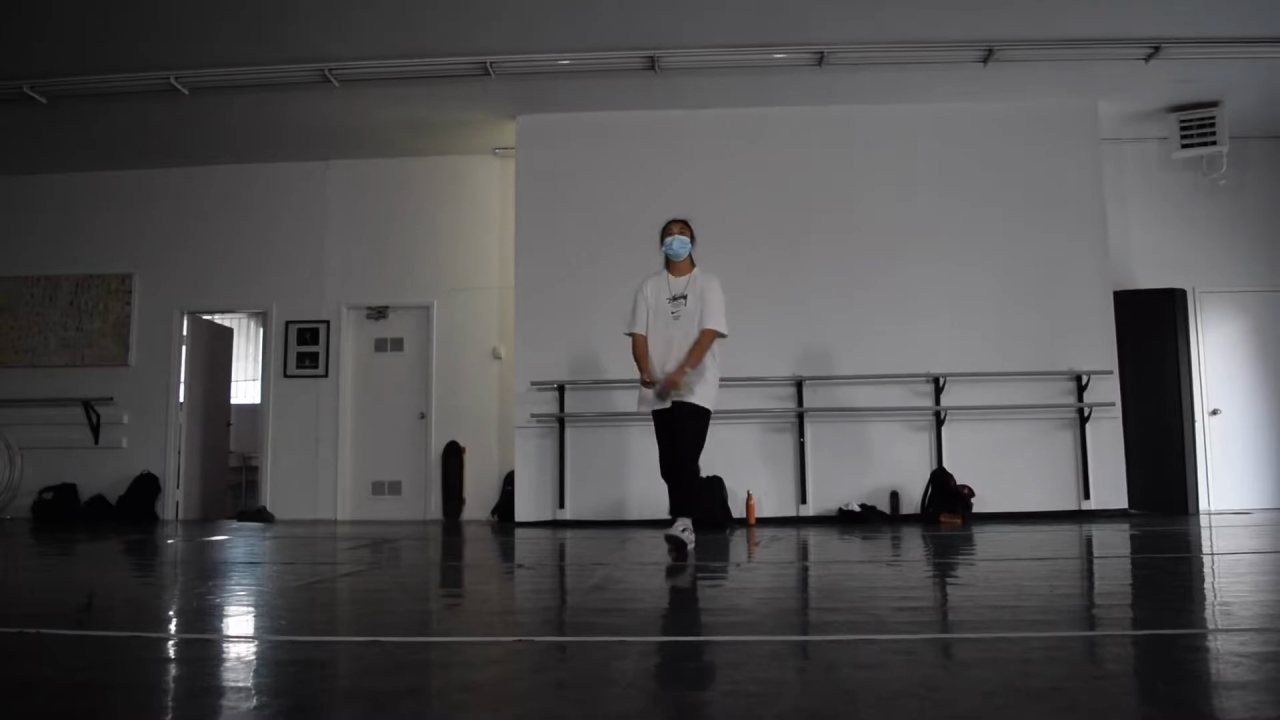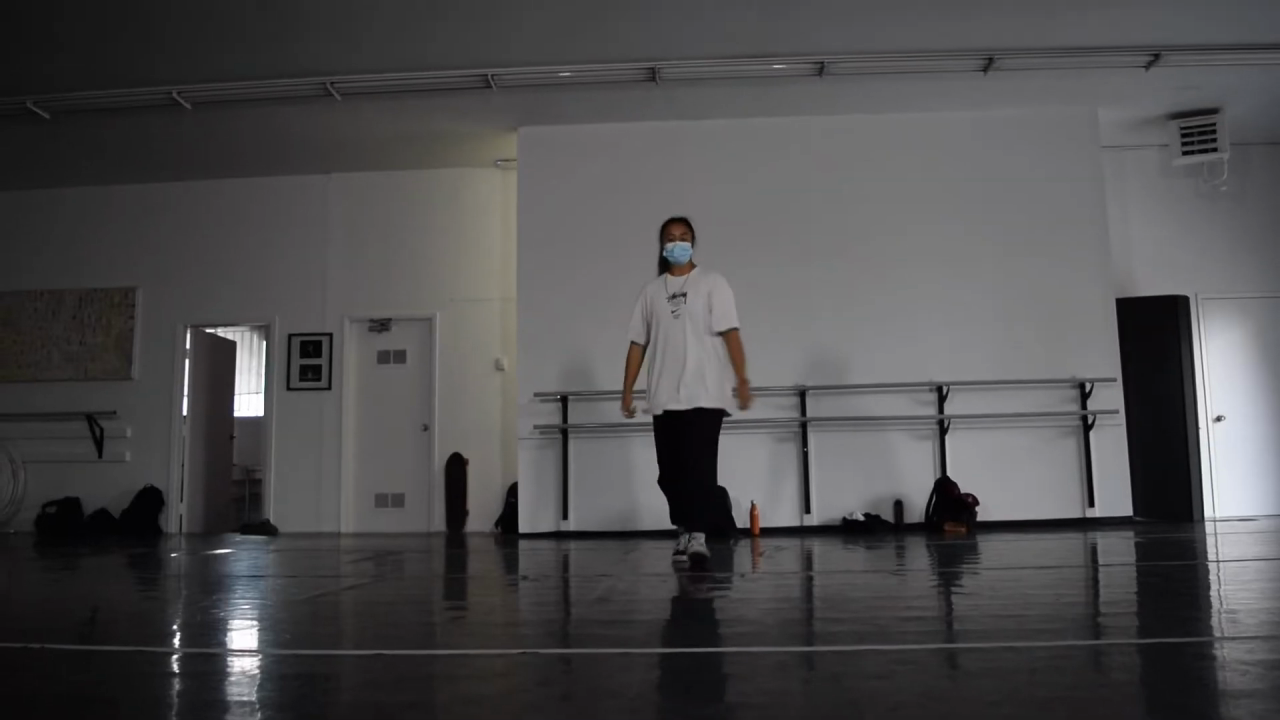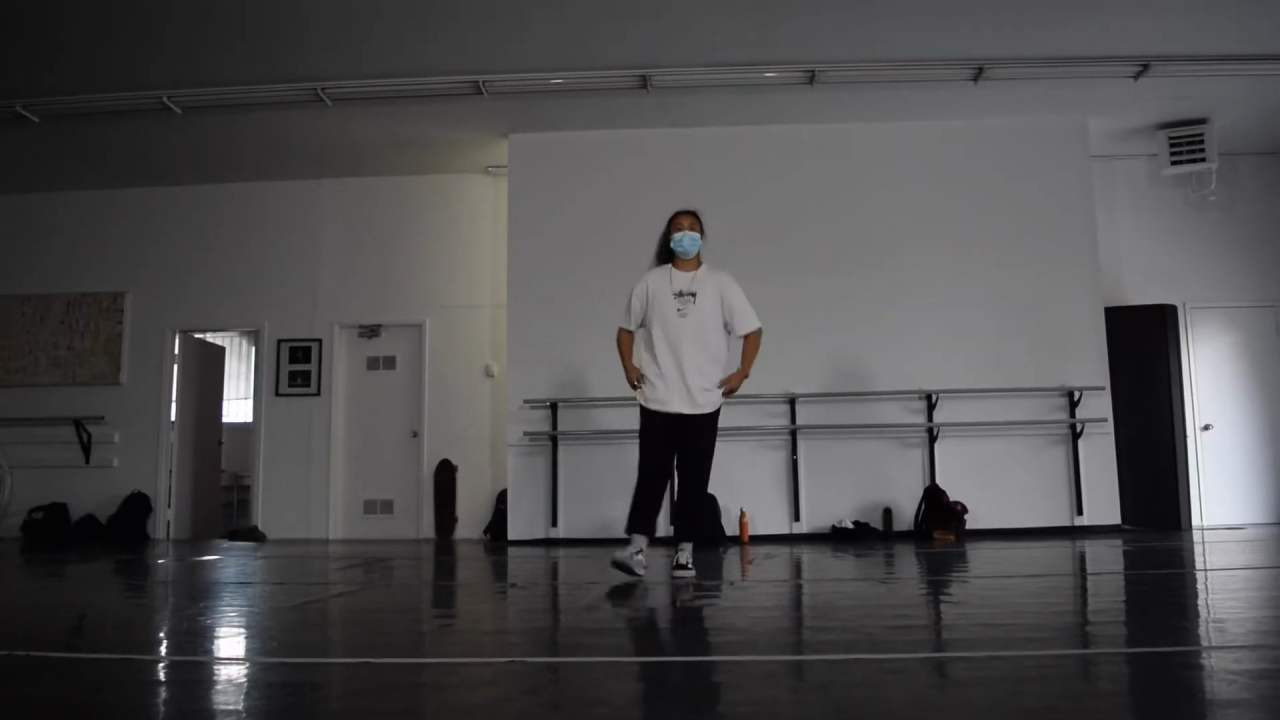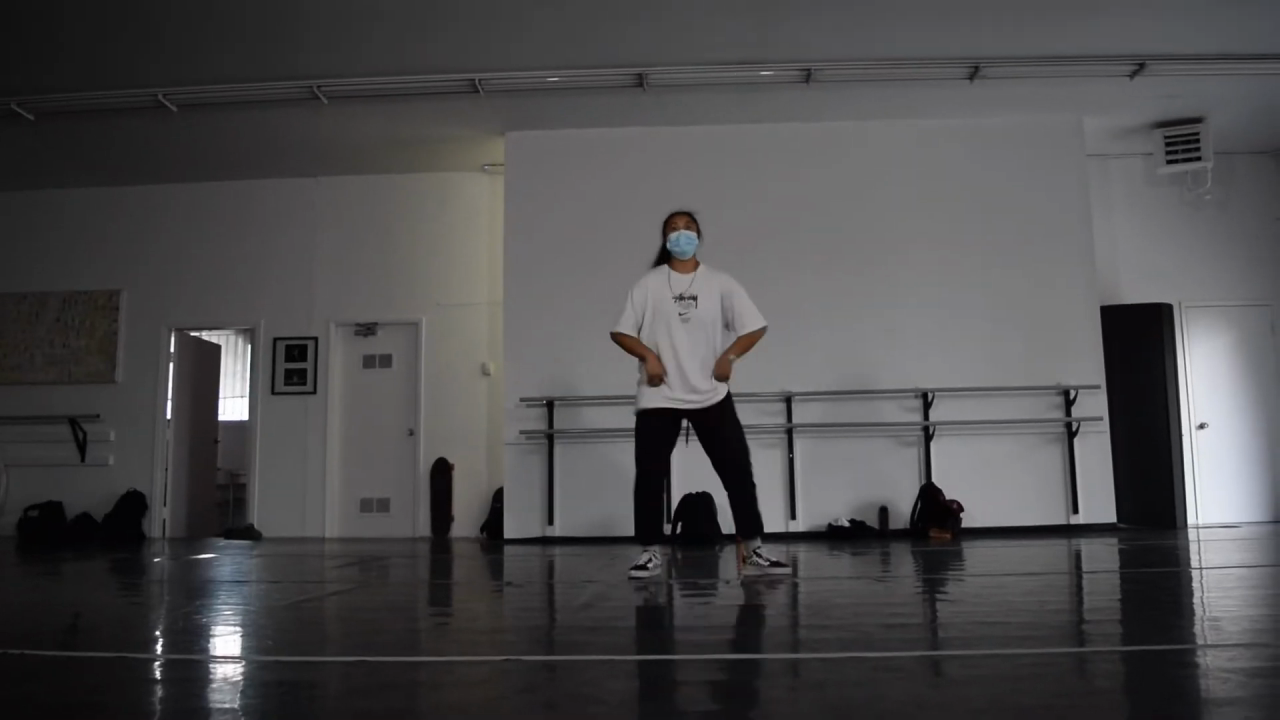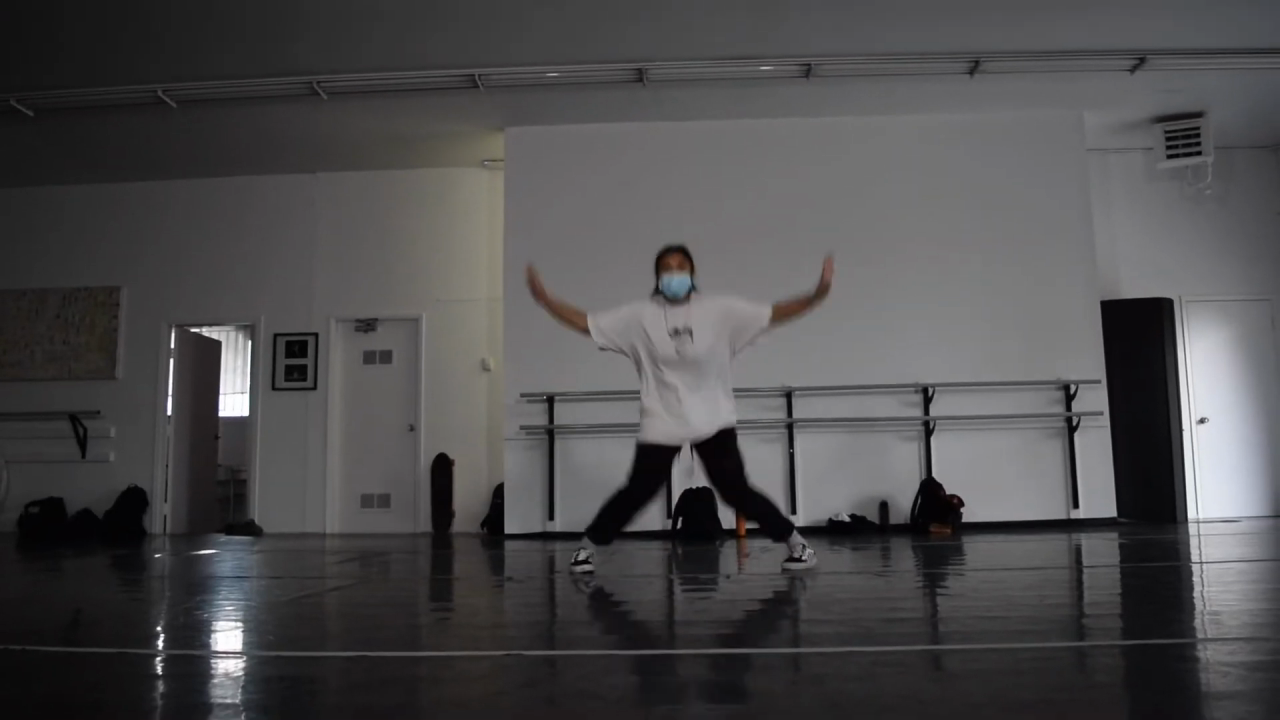
dt=0.5s
person 1, frame 1
left shoulder: (707, 283)
right shoulder: (648, 287)
left elbow: (709, 333)
right elbow: (639, 336)
left wrist: (682, 370)
right wrist: (645, 371)
left hip: (697, 389)
right hip: (661, 392)
left knee: (686, 457)
right knee: (670, 462)
left ankle: (682, 522)
right ankle: (684, 525)
person 1, frame 2
left shoulder: (712, 283)
right shoulder: (651, 291)
left elbow: (730, 334)
right elbow: (638, 344)
left wrist: (742, 380)
right wrist: (628, 390)
left hip: (705, 397)
right hip: (665, 396)
left knee: (700, 464)
right knee: (670, 471)
left ankle: (698, 536)
right ankle: (685, 532)
person 1, frame 3
left shoulder: (720, 282)
right shoulder: (651, 282)
left elbow: (752, 330)
right elbow: (627, 328)
left wrist: (742, 371)
right wrist: (628, 366)
left hip: (703, 398)
right hip: (657, 397)
left knee: (694, 475)
right knee: (652, 471)
left ankle: (685, 549)
right ankle: (637, 545)
person 1, frame 4
left shoulder: (721, 283)
right shoulder: (649, 284)
left elbow: (755, 327)
right elbow: (621, 332)
left wrist: (729, 356)
right wrist: (647, 355)
left hip: (711, 394)
right hip: (660, 395)
left knee: (737, 467)
right knee: (650, 471)
left ankle: (752, 549)
right ankle: (651, 550)
person 1, frame 5
left shoulder: (718, 310)
right shoulder: (639, 316)
left elbow: (774, 316)
right elbow: (587, 325)
left wrist: (818, 294)
right wrist: (545, 300)
left hip: (712, 419)
right hip: (662, 422)
left knee: (736, 491)
right knee: (638, 493)
left ankle: (793, 540)
right ankle: (590, 546)
